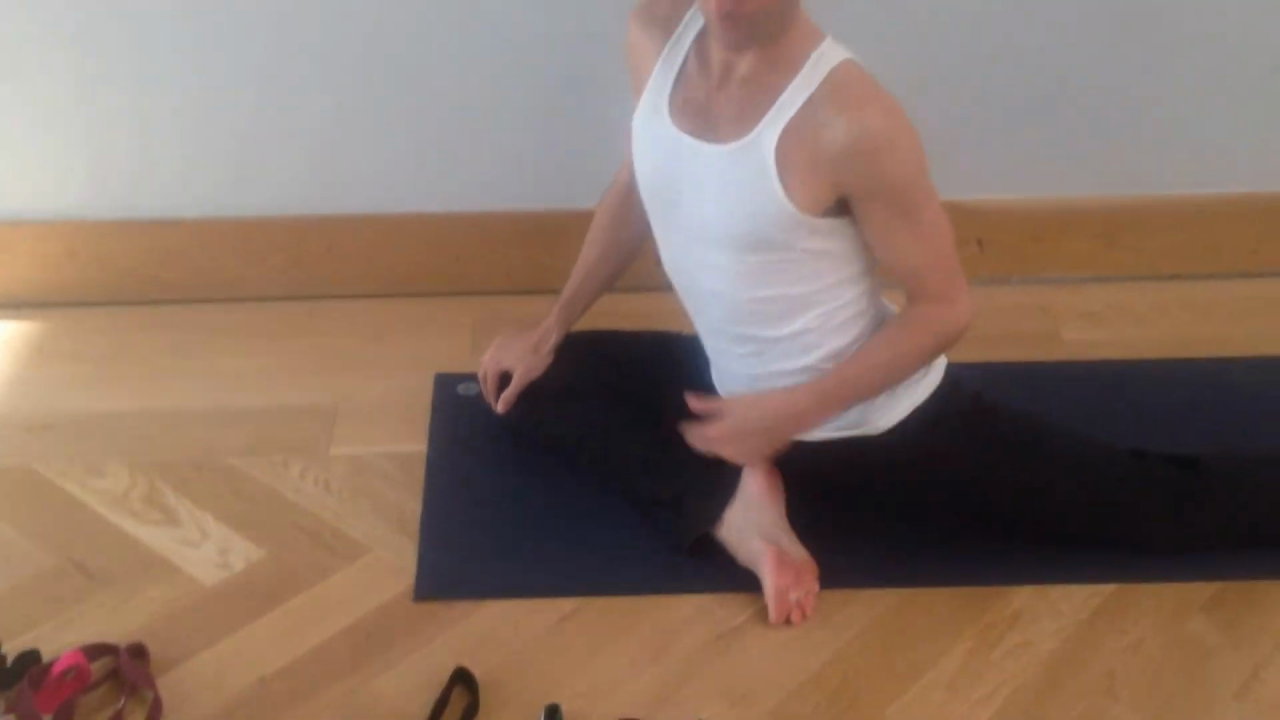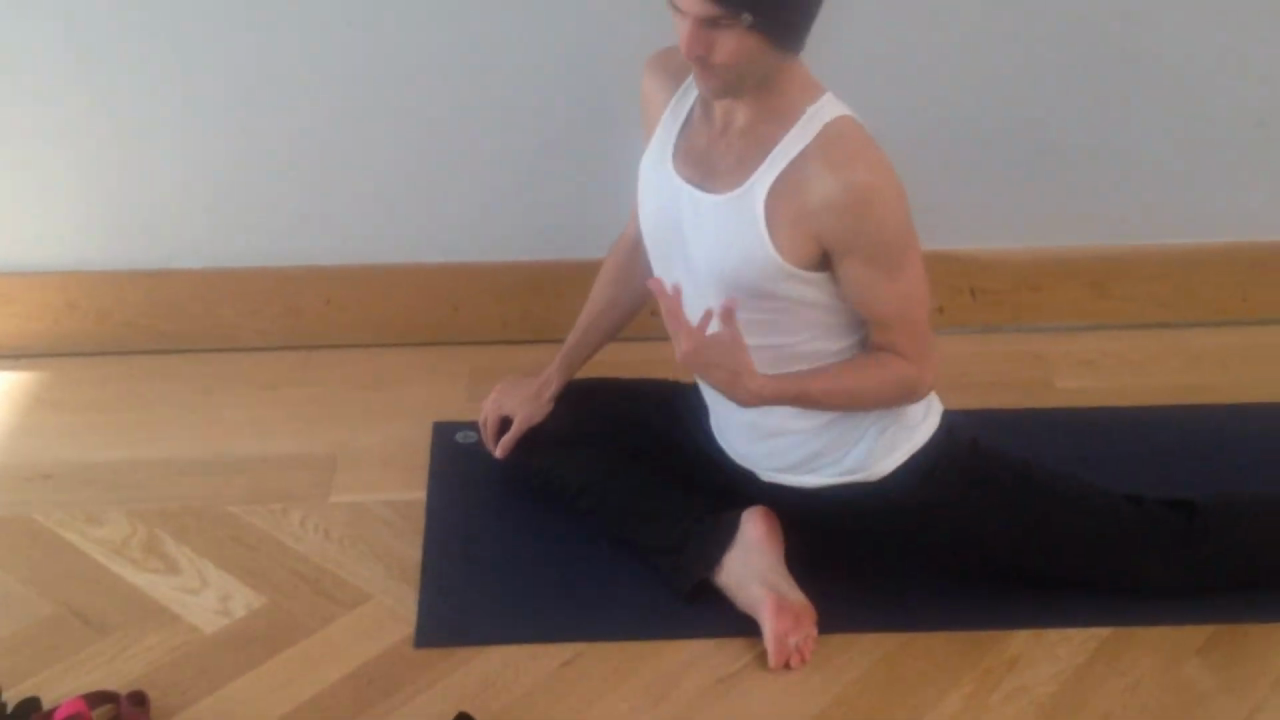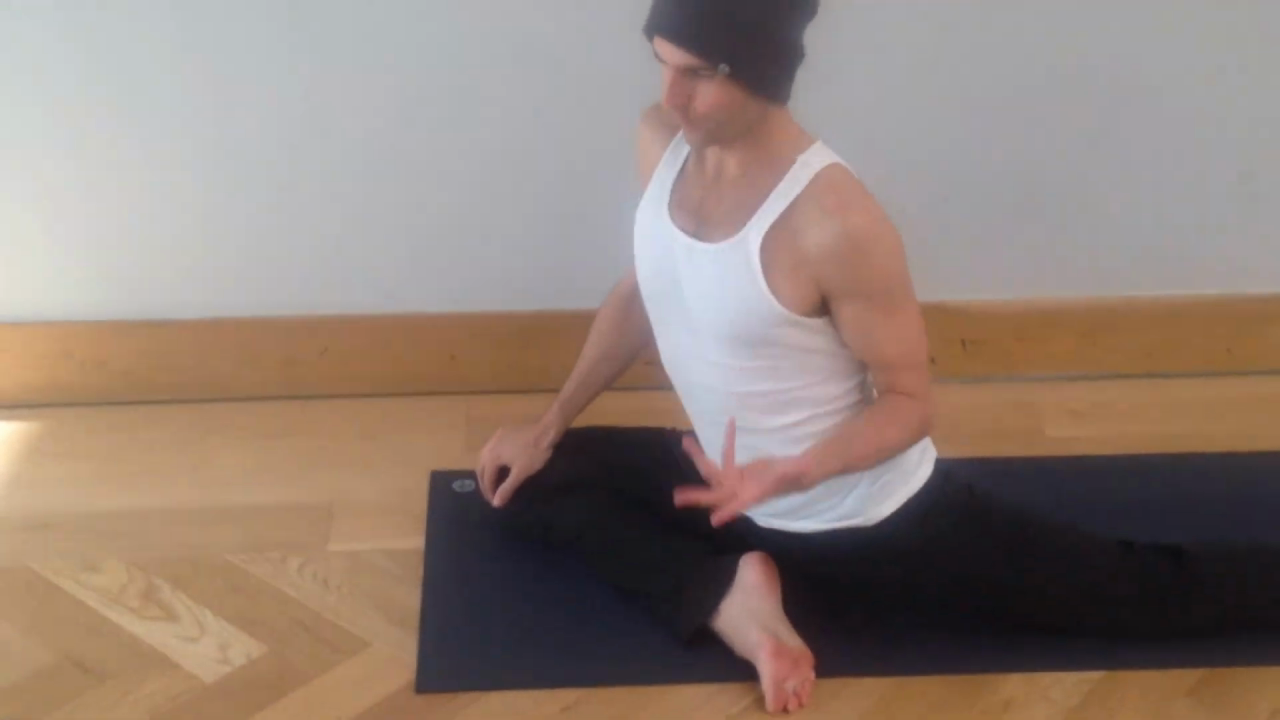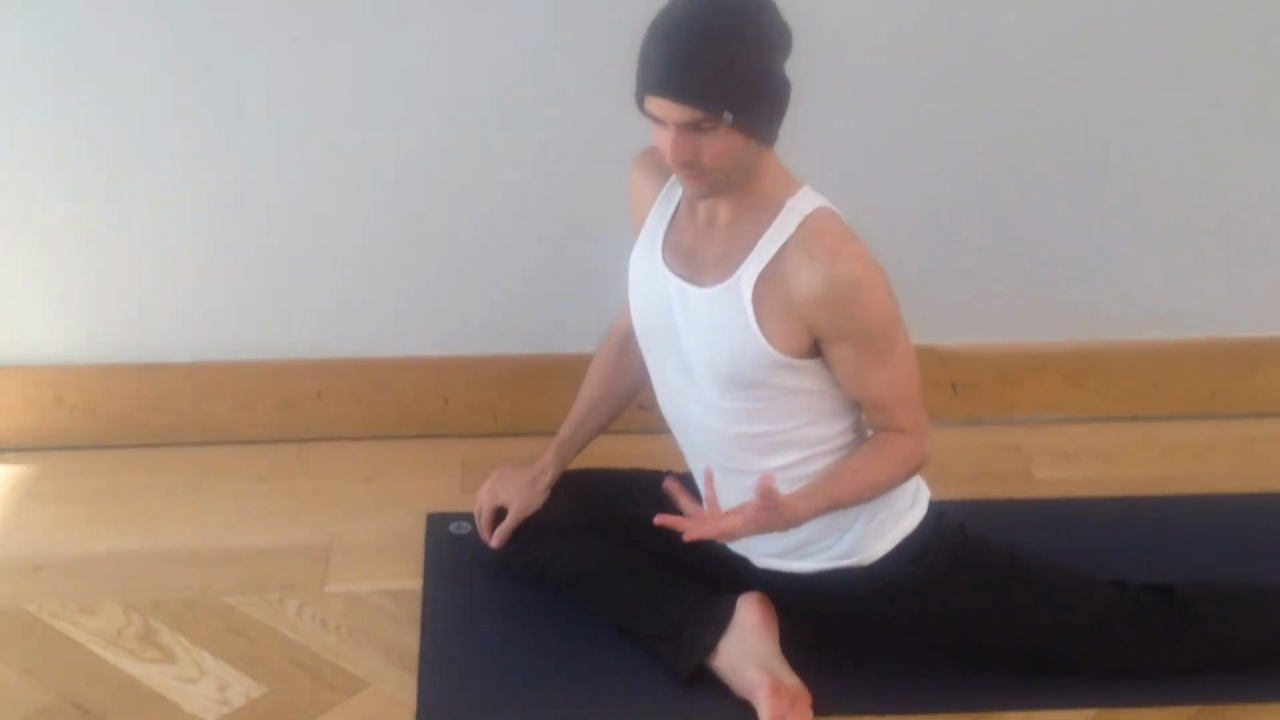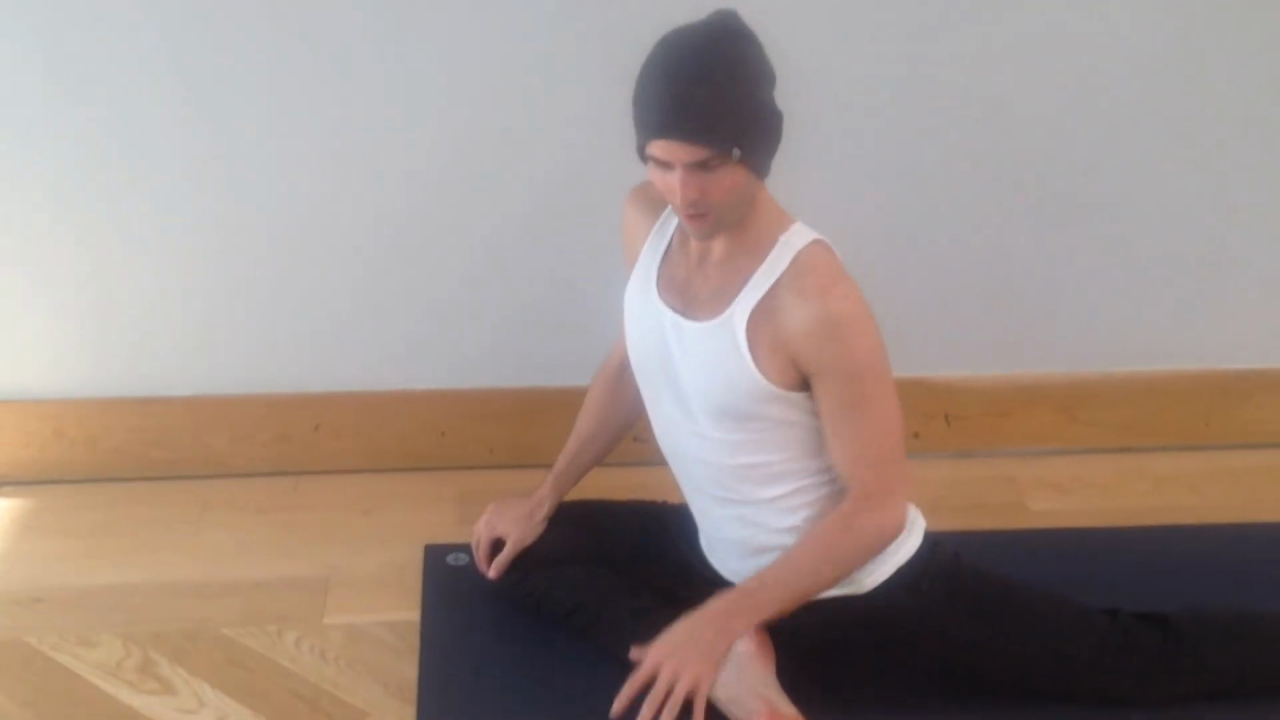
dt=0.2s
person 1, frame 1
left shoulder: (849, 120)
left elbow: (942, 305)
right elbow: (638, 187)
left wrist: (791, 414)
right wrist: (552, 326)
left hip: (877, 424)
right hip: (736, 390)
left knee: (1153, 502)
right knee: (531, 387)
right ankle: (726, 506)
person 1, frame 2
left shoulder: (840, 175)
right shoulder: (667, 86)
left elbow: (909, 368)
right elbow: (647, 240)
left wrist: (756, 388)
right wrist: (555, 374)
left hip: (875, 472)
right hip: (735, 444)
left knee: (1143, 545)
right knee: (535, 436)
right ankle: (726, 551)
person 1, frame 3
left shoulder: (833, 222)
right shoulder: (662, 139)
left elbow: (909, 400)
right elbow: (644, 288)
left wrist: (795, 476)
right wrist: (552, 423)
left hip: (867, 518)
right hip: (732, 486)
left knee: (1137, 590)
right knee: (531, 485)
right ankle: (724, 596)
person 1, frame 4
left shoulder: (823, 265)
right shoulder: (651, 184)
left elbow: (906, 435)
right elbow: (639, 332)
left wrist: (776, 514)
right wrist: (549, 465)
left hip: (863, 559)
right hip: (729, 528)
left knee: (1130, 631)
right knee: (524, 527)
right ankle: (725, 633)
person 1, frame 5
left shoulder: (815, 301)
right shoulder: (644, 219)
left elbow: (877, 509)
right elbow: (633, 363)
left wrist: (723, 619)
right wrist: (545, 495)
left hip: (864, 587)
right hip: (724, 556)
right knee: (524, 553)
